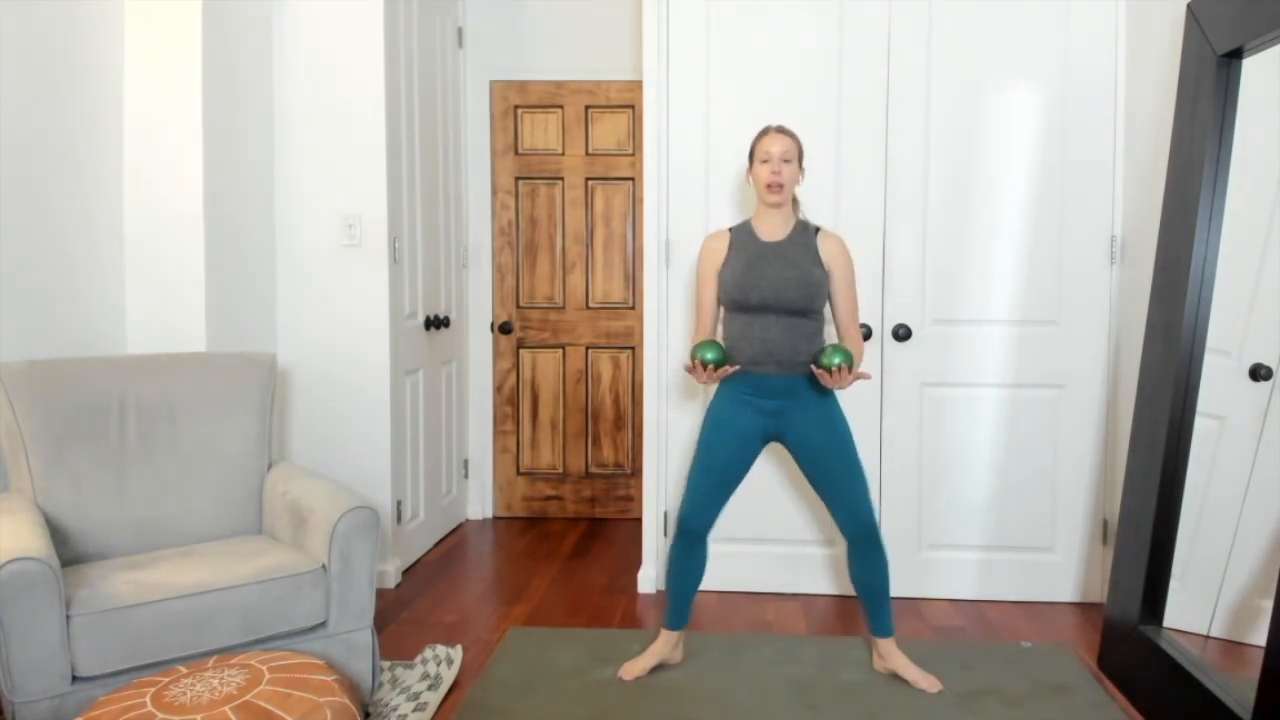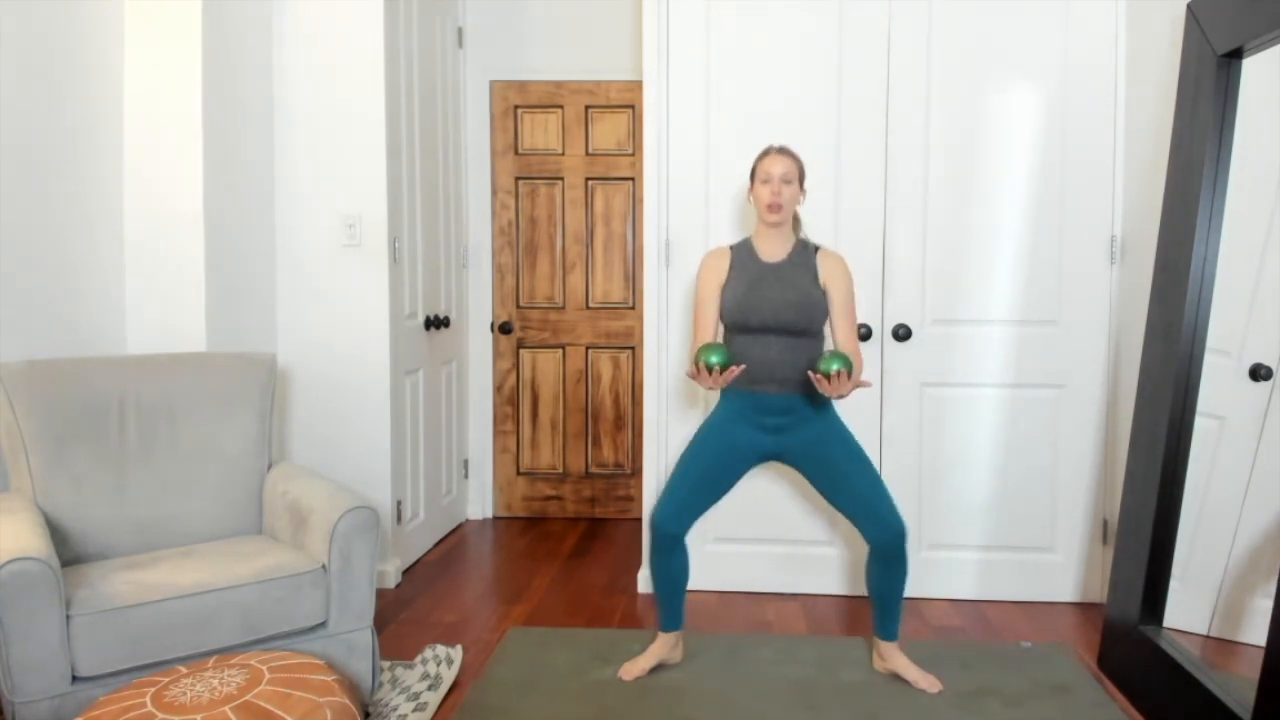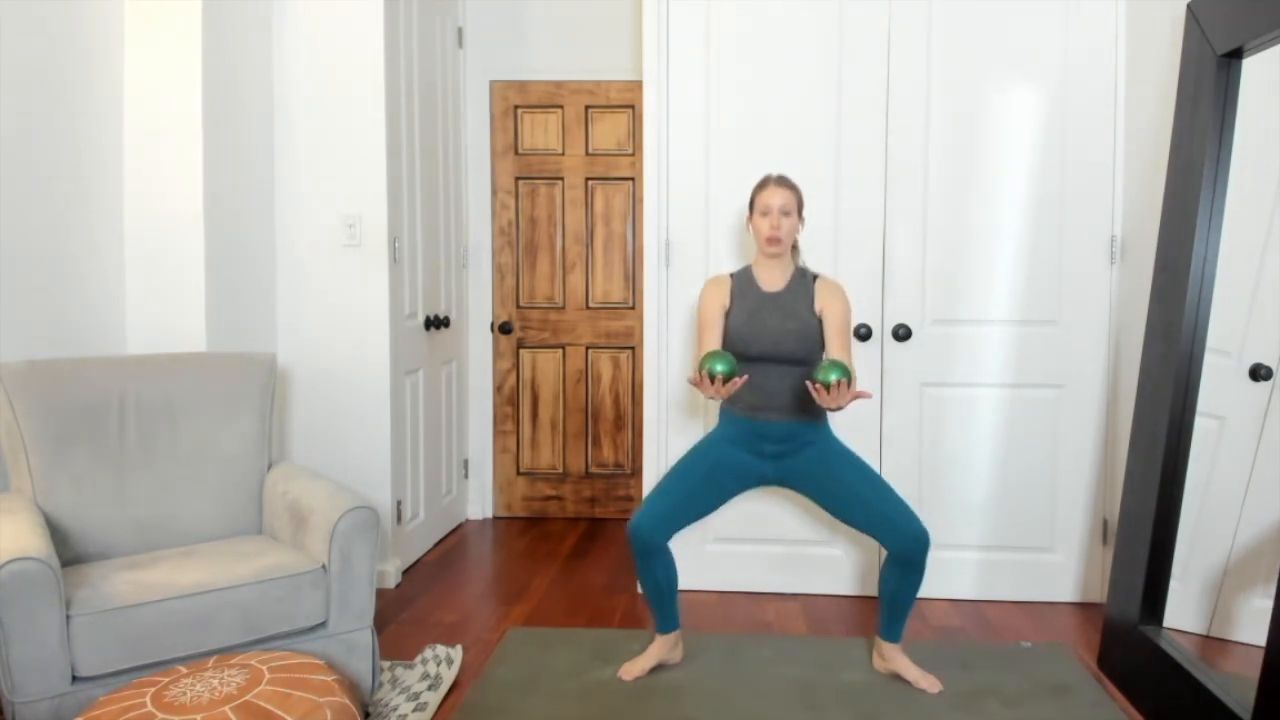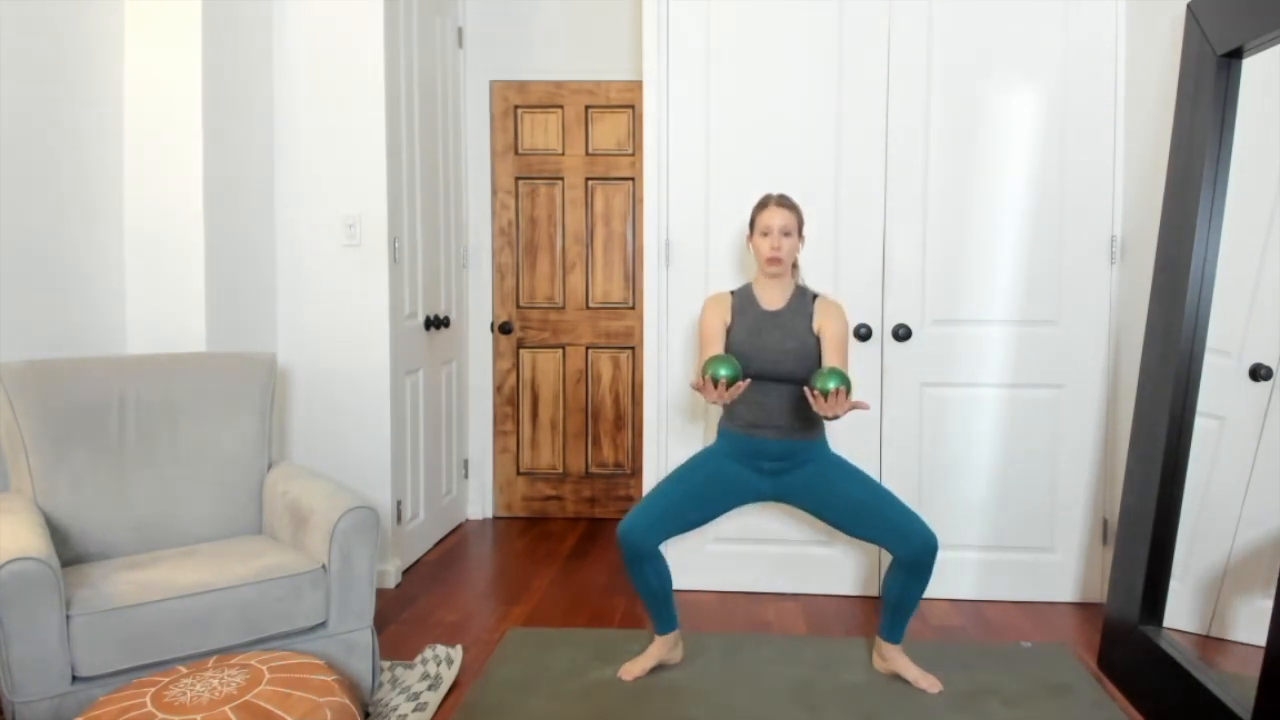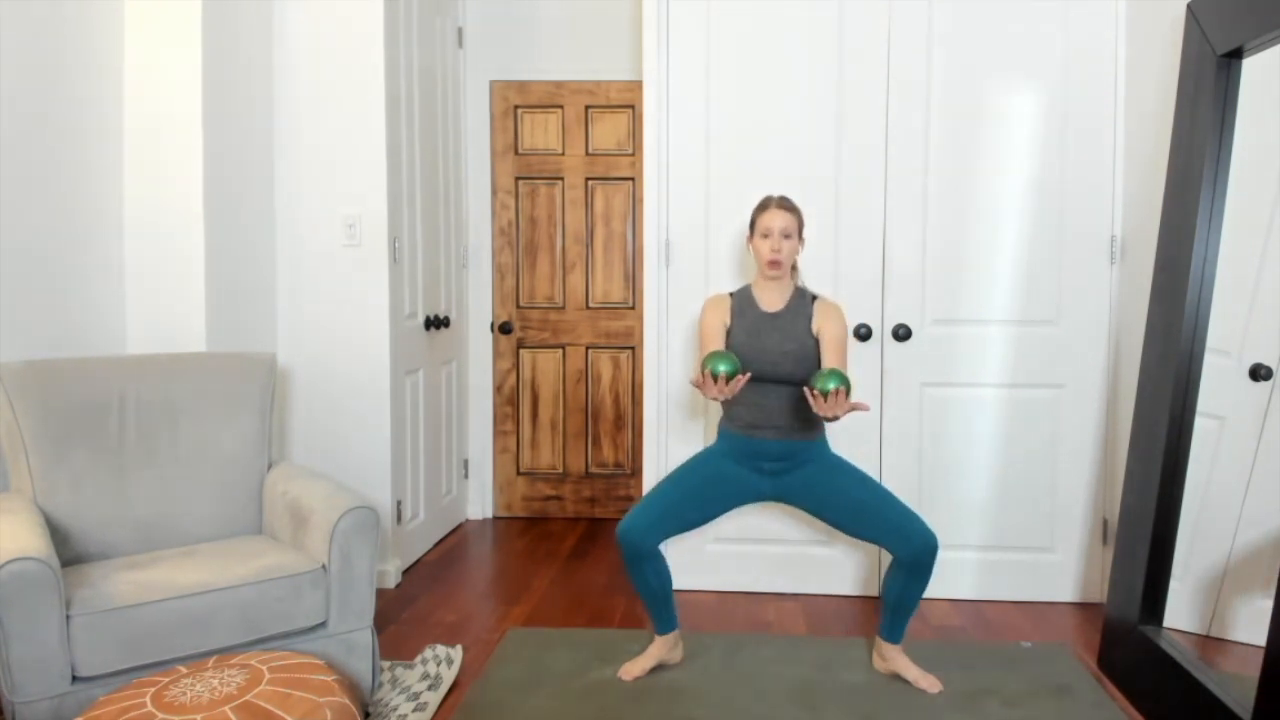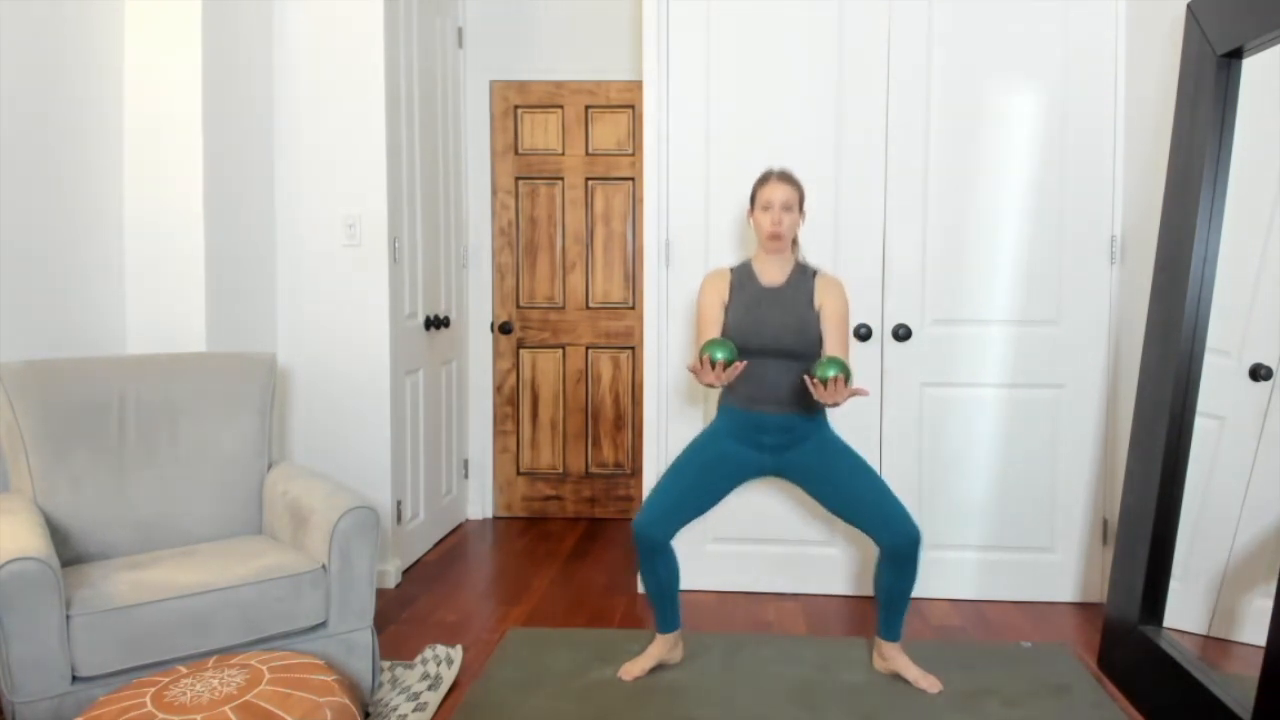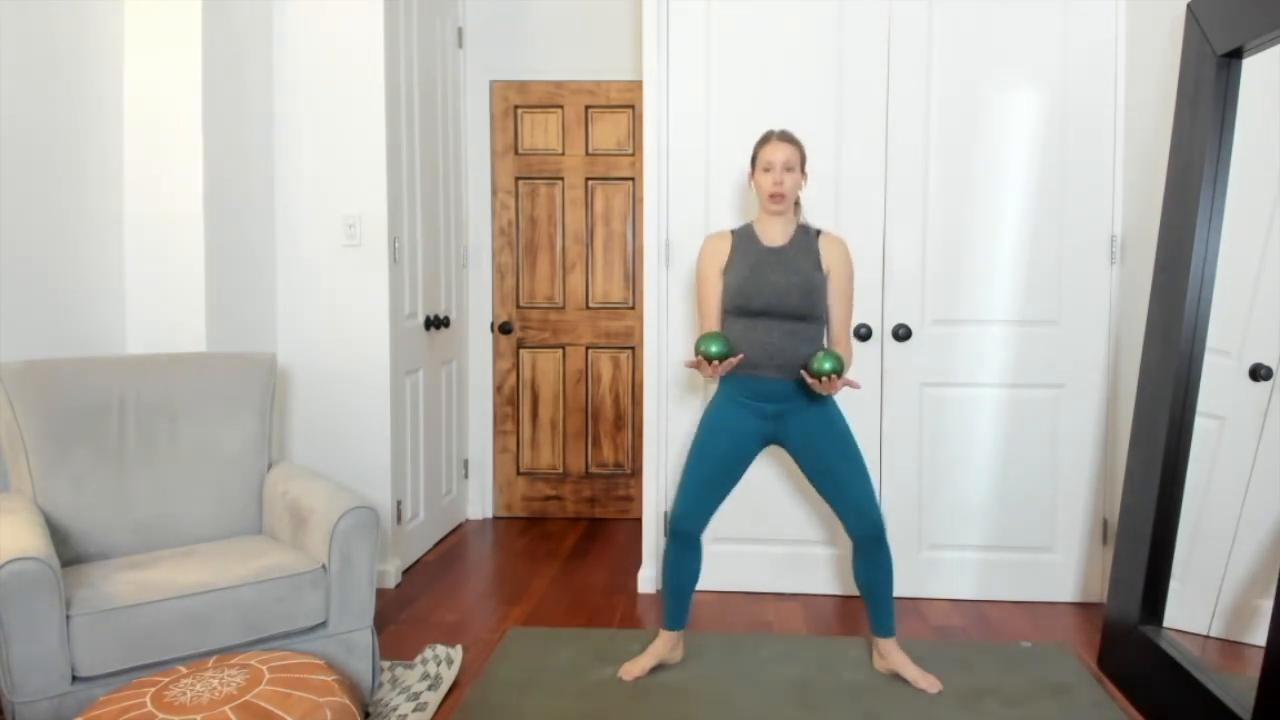
dt=0.2s
person 1, frame 1
left shoulder: (827, 246)
right shoulder: (719, 245)
left elbow: (851, 332)
right elbow: (704, 332)
left wrist: (846, 369)
right wrist: (703, 365)
left hip: (809, 400)
right hip: (740, 398)
left knee: (860, 525)
right knee: (692, 520)
left ankle: (886, 648)
right ankle: (669, 640)
person 1, frame 2
left shoulder: (828, 265)
right shoulder: (719, 263)
left elbow: (849, 350)
right elbow: (703, 345)
left wrist: (843, 381)
right wrist: (707, 373)
left hip: (810, 418)
right hip: (739, 415)
left knee: (889, 531)
right knee: (666, 522)
left ankle: (887, 648)
right ankle: (668, 640)
person 1, frame 3
left shoulder: (826, 293)
right shoulder: (720, 290)
left elbow: (842, 373)
right elbow: (708, 366)
left wrist: (839, 395)
right wrist: (711, 386)
left hip: (809, 442)
right hip: (736, 439)
left knee: (911, 539)
right knee: (645, 530)
left ankle: (889, 648)
right ankle: (668, 640)
person 1, frame 4
left shoulder: (825, 312)
right shoulder: (720, 307)
left elbow: (837, 389)
right elbow: (711, 377)
left wrist: (835, 407)
right wrist: (715, 393)
left hip: (807, 458)
right hip: (734, 455)
left knee: (919, 544)
right knee: (634, 536)
left ankle: (889, 649)
right ankle: (667, 641)
person 1, frame 5
left shoulder: (824, 314)
right shoulder: (720, 309)
left elbow: (836, 391)
right elbow: (711, 377)
left wrist: (835, 406)
right wrist: (714, 389)
left hip: (807, 459)
right hip: (734, 455)
left knee: (919, 544)
right knee: (633, 534)
left ankle: (889, 649)
right ankle: (667, 641)
person 1, frame 6
left shoulder: (824, 287)
right shoulder: (719, 284)
left elbow: (837, 368)
right elbow: (708, 359)
left wrist: (835, 391)
right wrist: (711, 376)
left hip: (806, 433)
right hip: (735, 431)
left knee: (901, 535)
right knee: (648, 528)
left ankle: (888, 649)
right ankle: (666, 641)
person 1, frame 7
left shoulder: (830, 250)
right shoulder: (720, 247)
left elbow: (841, 338)
right elbow: (709, 334)
left wrist: (835, 373)
right wrist: (710, 362)
left hip: (808, 403)
right hip: (738, 400)
left knee: (867, 524)
right knee: (684, 521)
left ankle: (887, 648)
right ankle: (669, 640)
